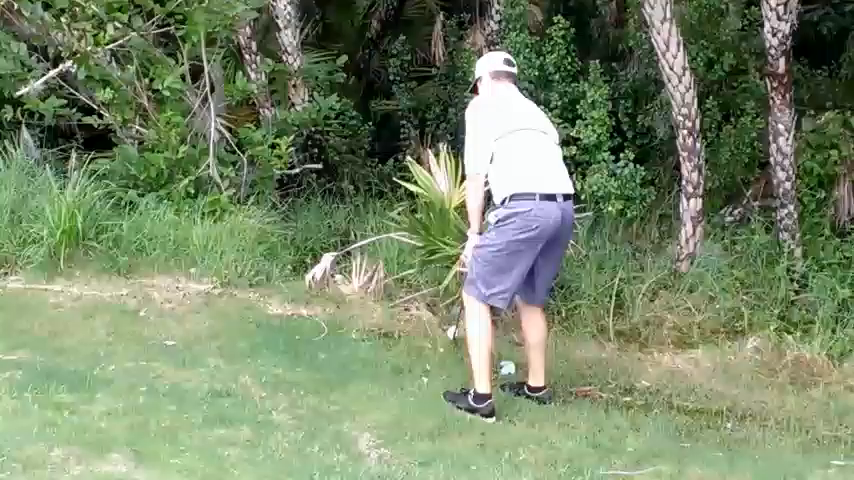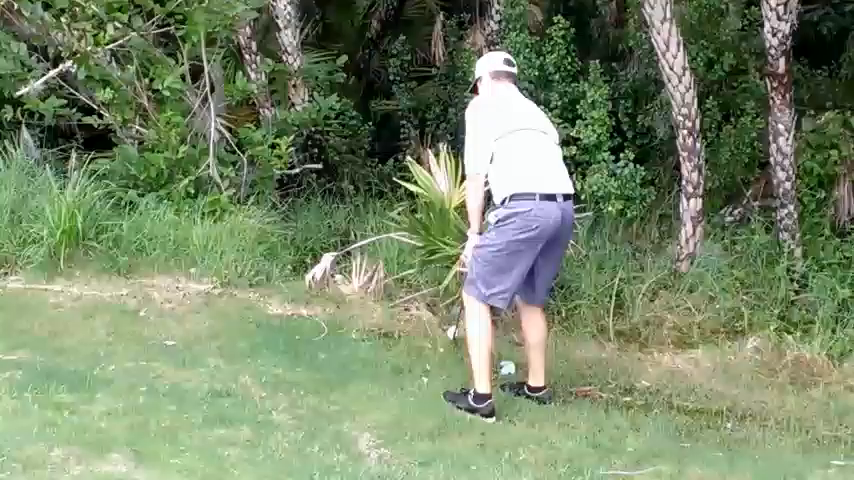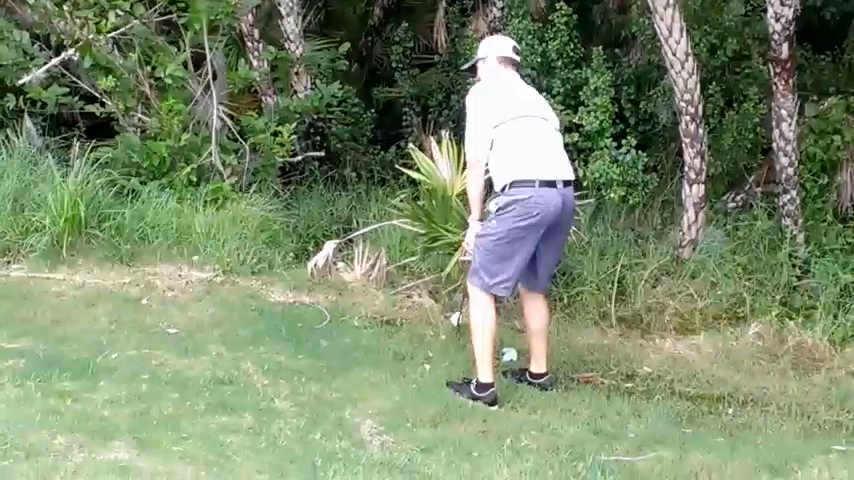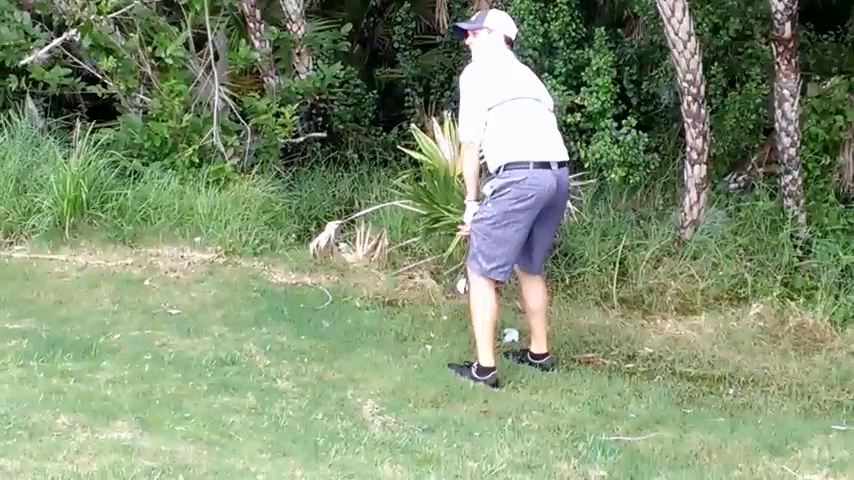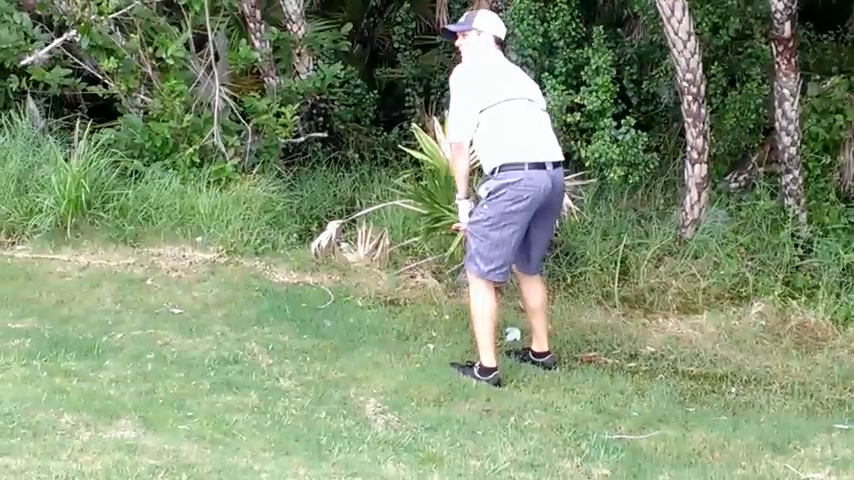
dt=0.2s
person 1, frame 1
left shoulder: (483, 105)
right shoulder: (534, 110)
left elbow: (475, 175)
left wrist: (474, 234)
left hip: (525, 207)
right hip: (563, 206)
left knee: (476, 296)
right knee: (530, 300)
left ankle: (481, 396)
right ankle: (537, 385)
person 1, frame 2
left shoulder: (483, 105)
right shoulder: (534, 110)
left elbow: (475, 175)
left wrist: (474, 234)
left hip: (525, 207)
right hip: (563, 206)
left knee: (476, 296)
right knee: (530, 300)
left ankle: (480, 396)
right ankle: (537, 385)
person 1, frame 3
left shoulder: (483, 91)
right shoulder: (534, 96)
left elbow: (476, 162)
left wrist: (475, 221)
left hip: (525, 194)
right hip: (563, 193)
left knee: (480, 286)
right knee: (532, 287)
left ankle: (483, 385)
right ankle: (538, 372)
person 1, frame 4
left shoulder: (478, 71)
right shoulder: (527, 75)
left elbow: (470, 141)
left wrist: (471, 202)
left hip: (520, 176)
right hip: (558, 173)
left knee: (481, 272)
right knee: (529, 268)
left ankle: (485, 368)
right ankle: (539, 352)
person 1, frame 5
left shoulder: (468, 72)
right shoulder: (519, 75)
left elbow: (459, 142)
left wrist: (462, 198)
left hip: (515, 176)
right hip: (553, 173)
left knee: (479, 273)
right knee: (528, 267)
left ankle: (486, 367)
right ankle: (541, 350)
